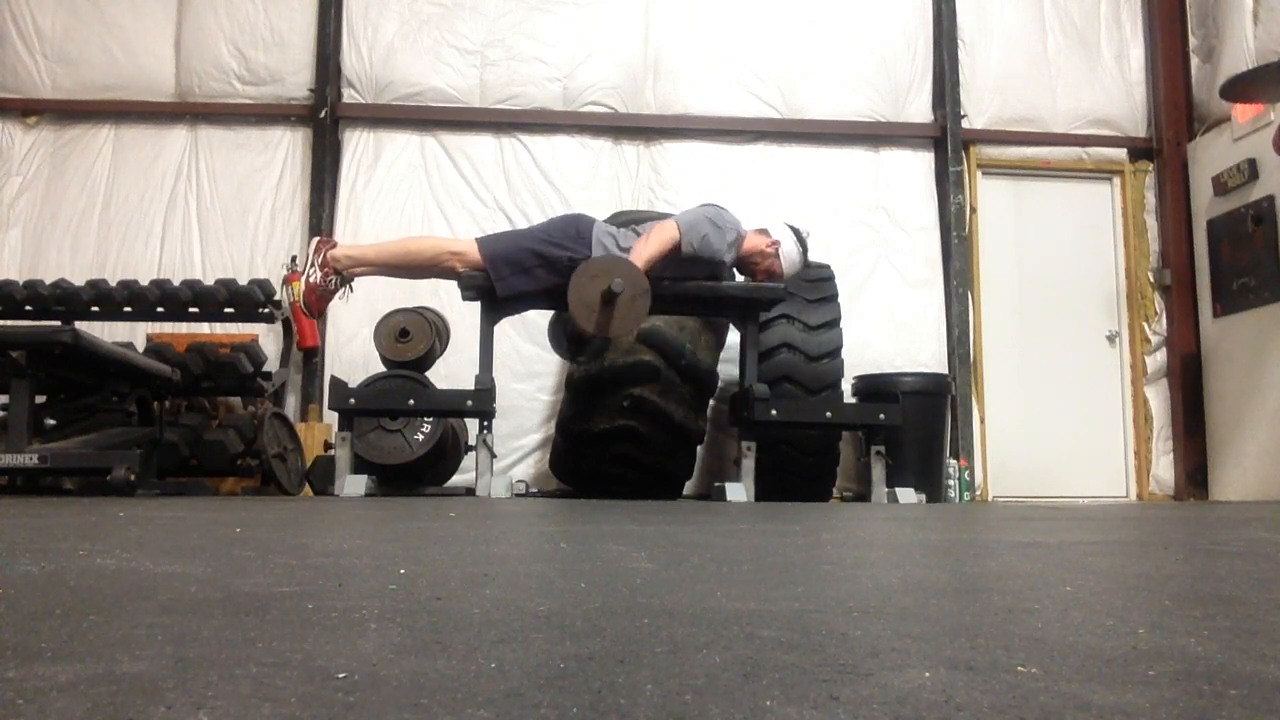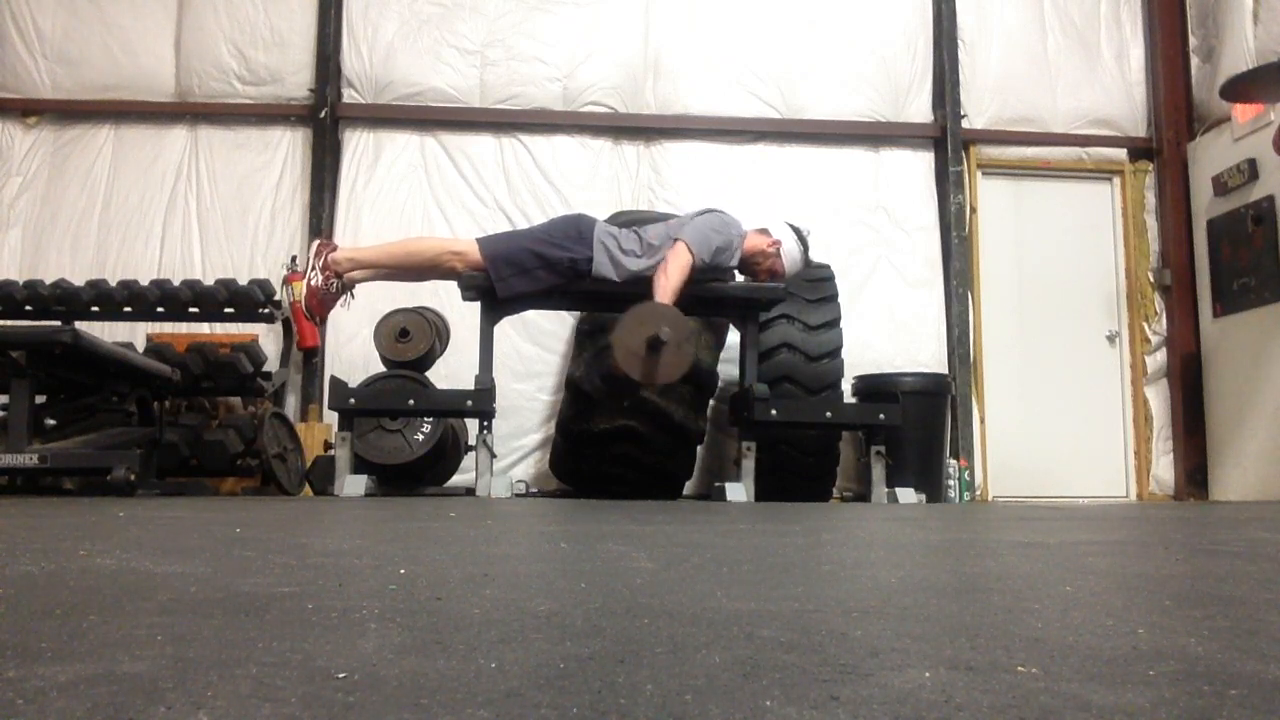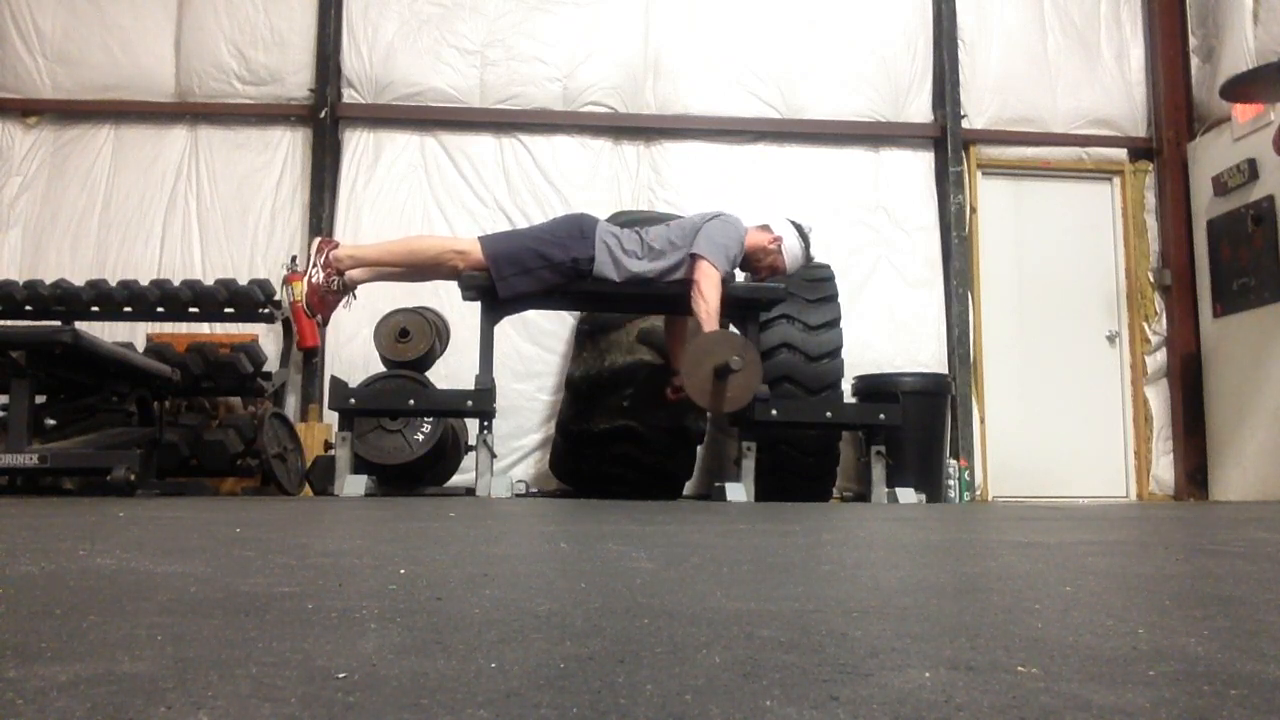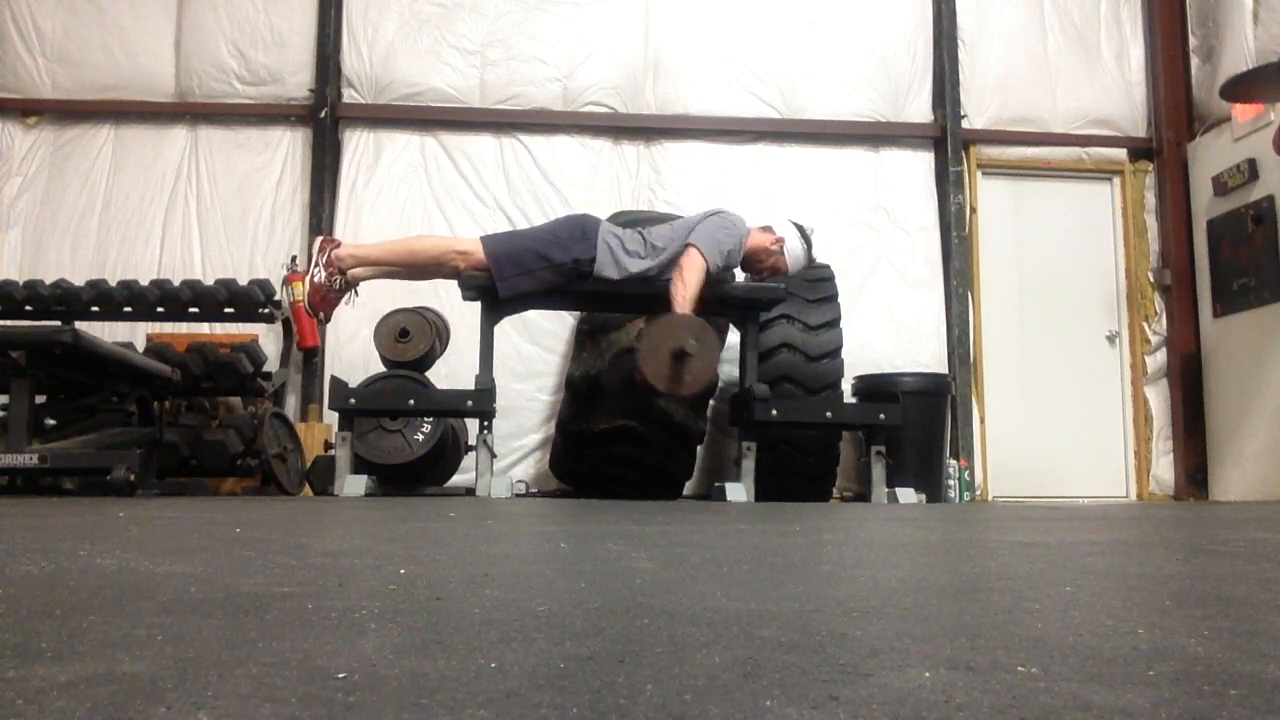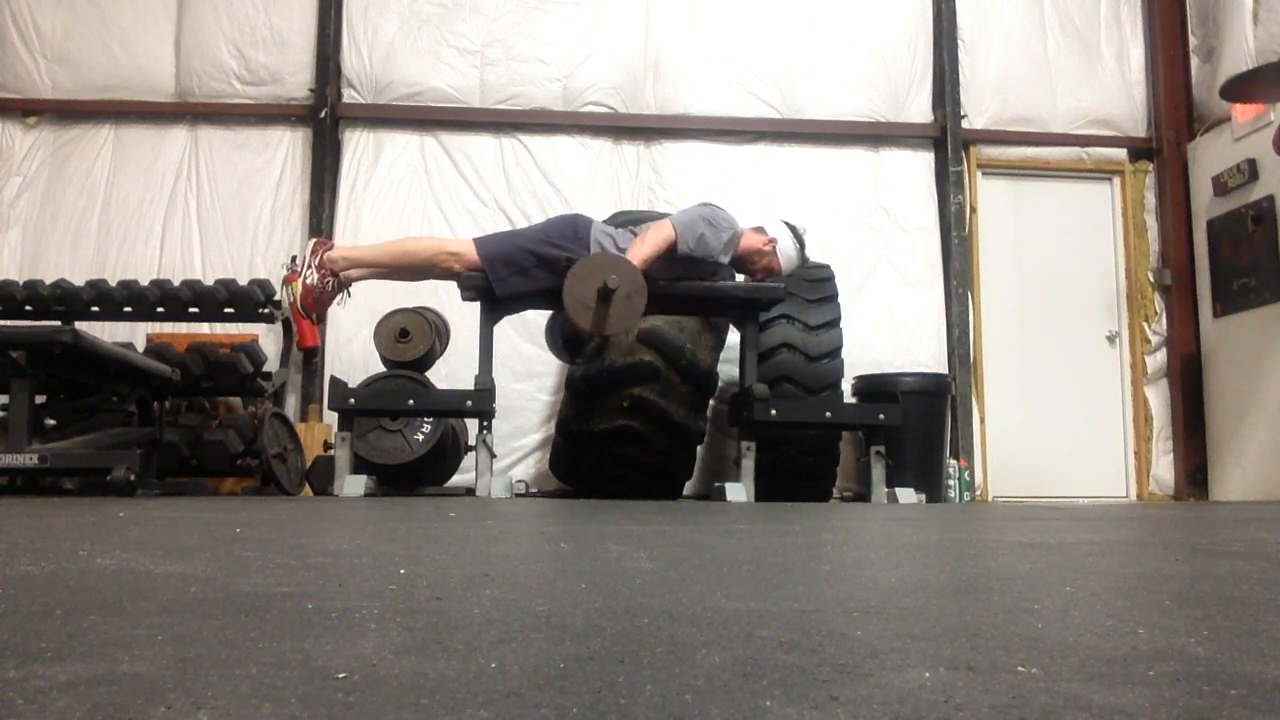
dt=0.5s
person 1, frame 1
left shoulder: (722, 262)
right shoulder: (722, 225)
right elbow: (660, 233)
left hip: (586, 267)
right hip: (580, 247)
left knee: (457, 261)
right knee: (460, 257)
left ankle: (342, 266)
right ankle: (338, 257)
person 1, frame 2
left shoulder: (724, 261)
right shoulder: (725, 228)
left elbow: (670, 276)
right elbow: (673, 262)
left hip: (585, 264)
right hip: (581, 248)
left knee: (458, 264)
right knee: (461, 256)
left ankle: (345, 277)
right ankle: (338, 259)
person 1, frame 3
left shoulder: (720, 257)
right shoulder: (729, 229)
left elbow: (677, 306)
right elbow: (702, 283)
left wrist: (680, 371)
left hip: (585, 260)
right hip: (584, 247)
left knee: (460, 265)
right knee: (464, 255)
left ankle: (346, 279)
right ankle: (340, 257)
person 1, frame 4
left shoulder: (730, 260)
right shoulder: (730, 228)
left elbow: (677, 279)
right elbow: (688, 266)
left hip: (590, 266)
right hip: (585, 249)
left knee: (462, 259)
right knee: (465, 255)
left ankle: (348, 274)
right ankle: (342, 256)
person 1, frame 5
left shoulder: (720, 262)
right shoulder: (719, 224)
right elbow: (657, 232)
right hip: (578, 246)
left knee: (454, 262)
right knee: (458, 256)
left ankle: (339, 275)
right ankle: (336, 258)
